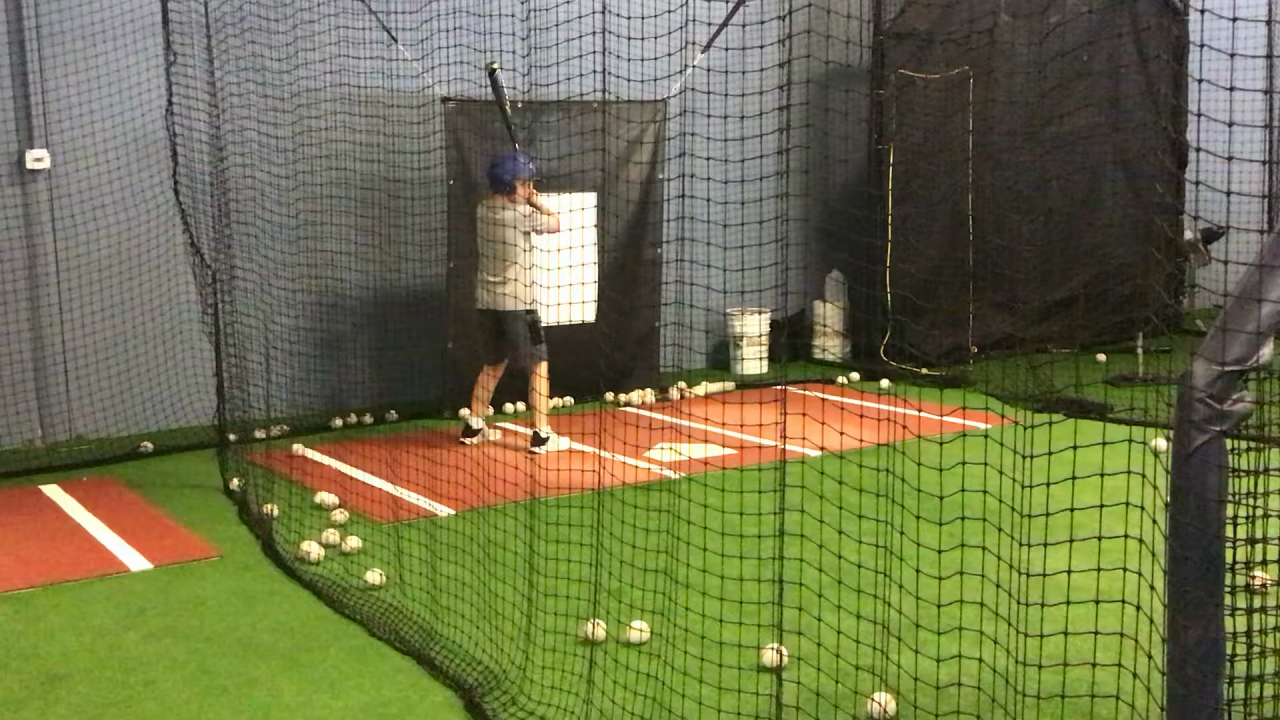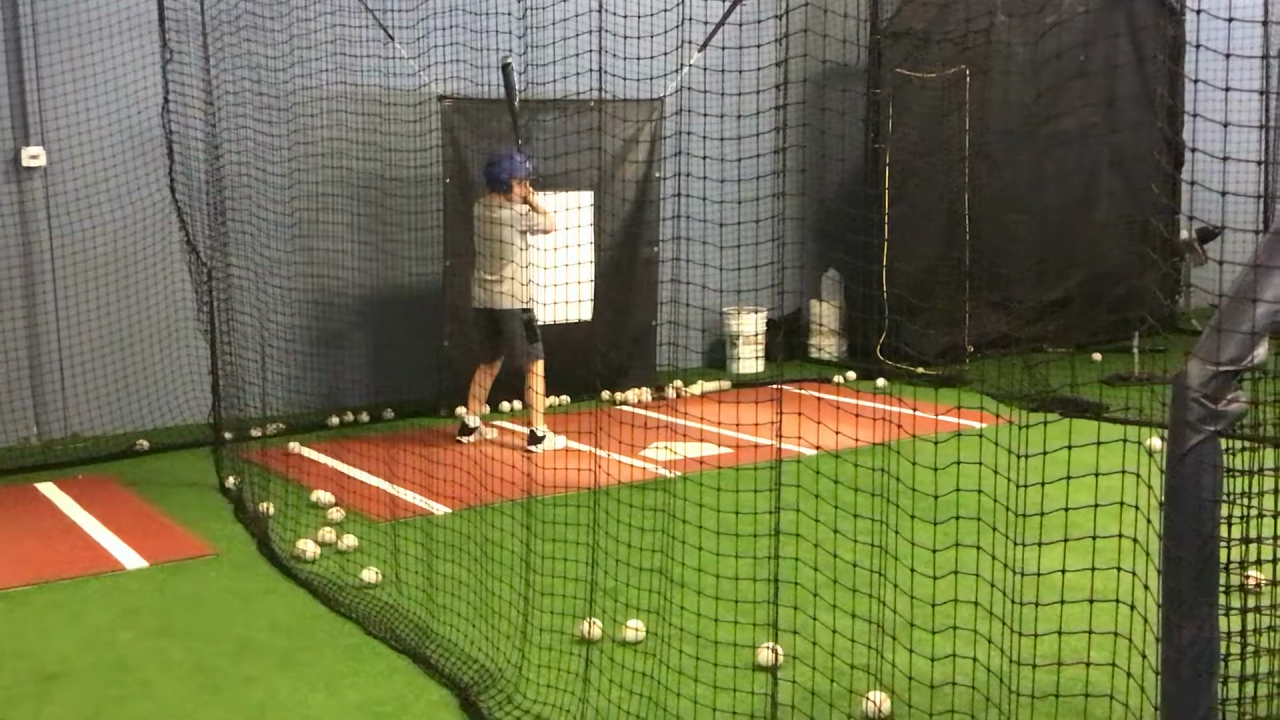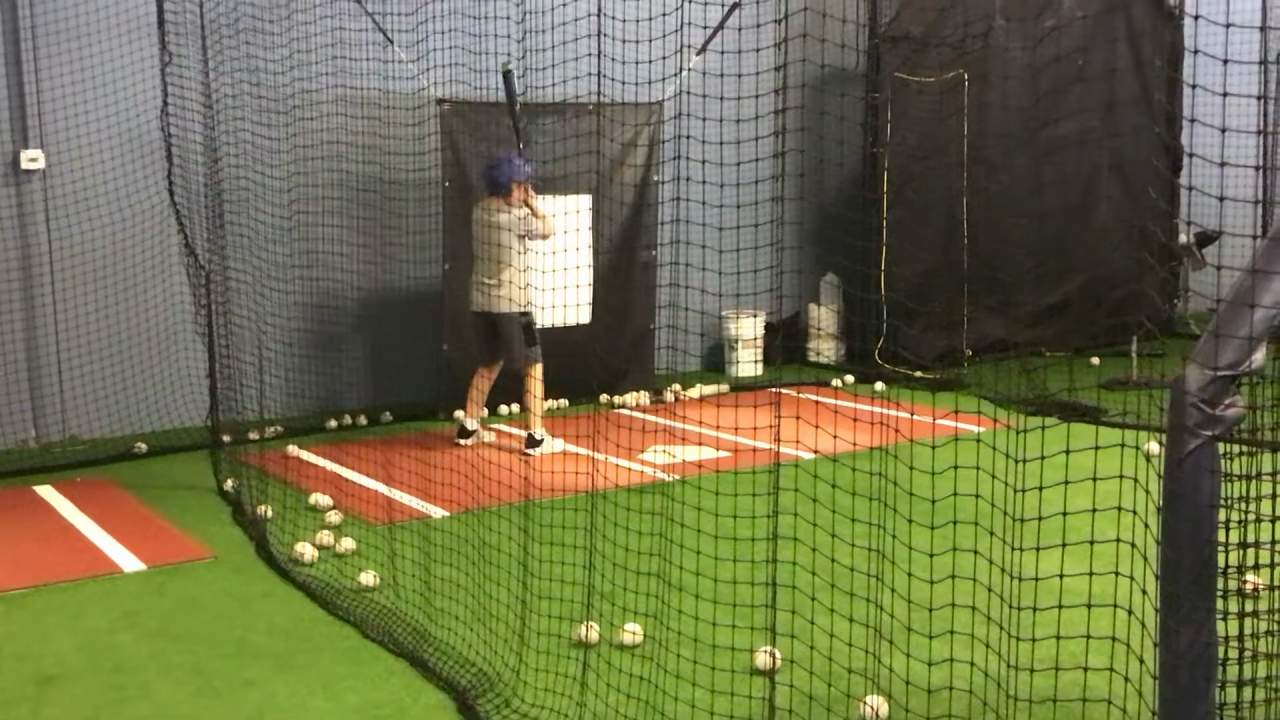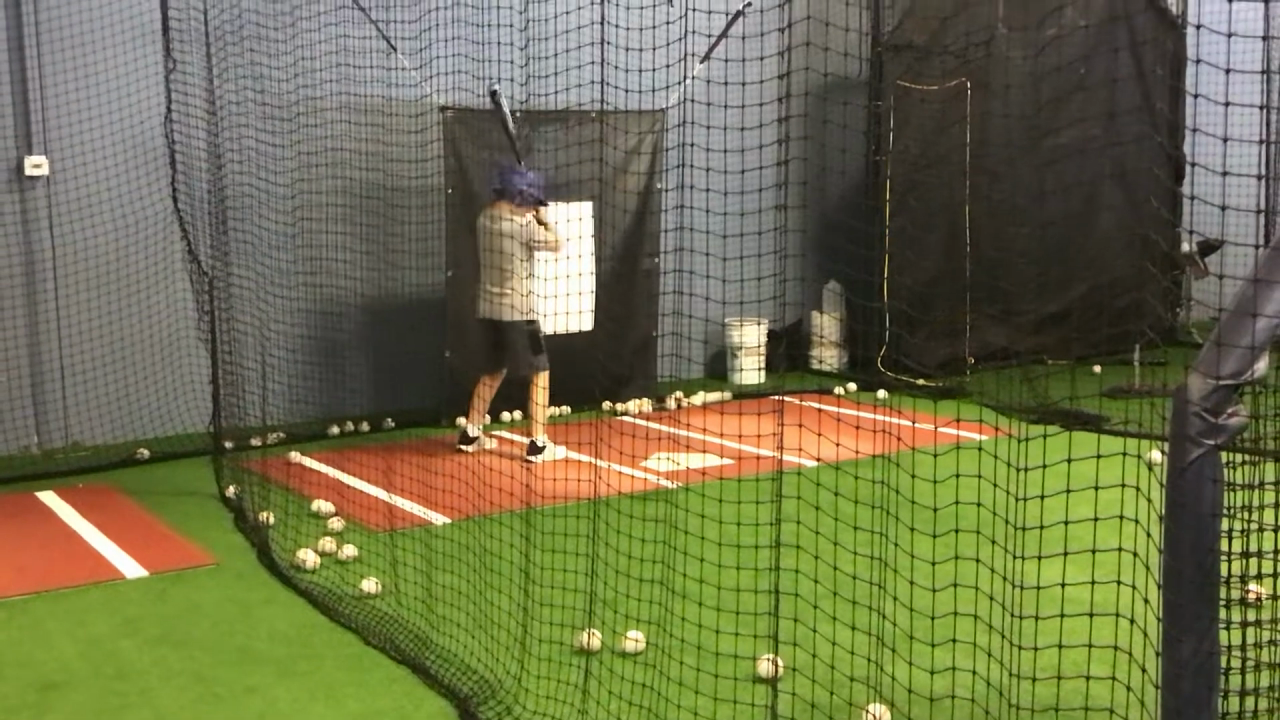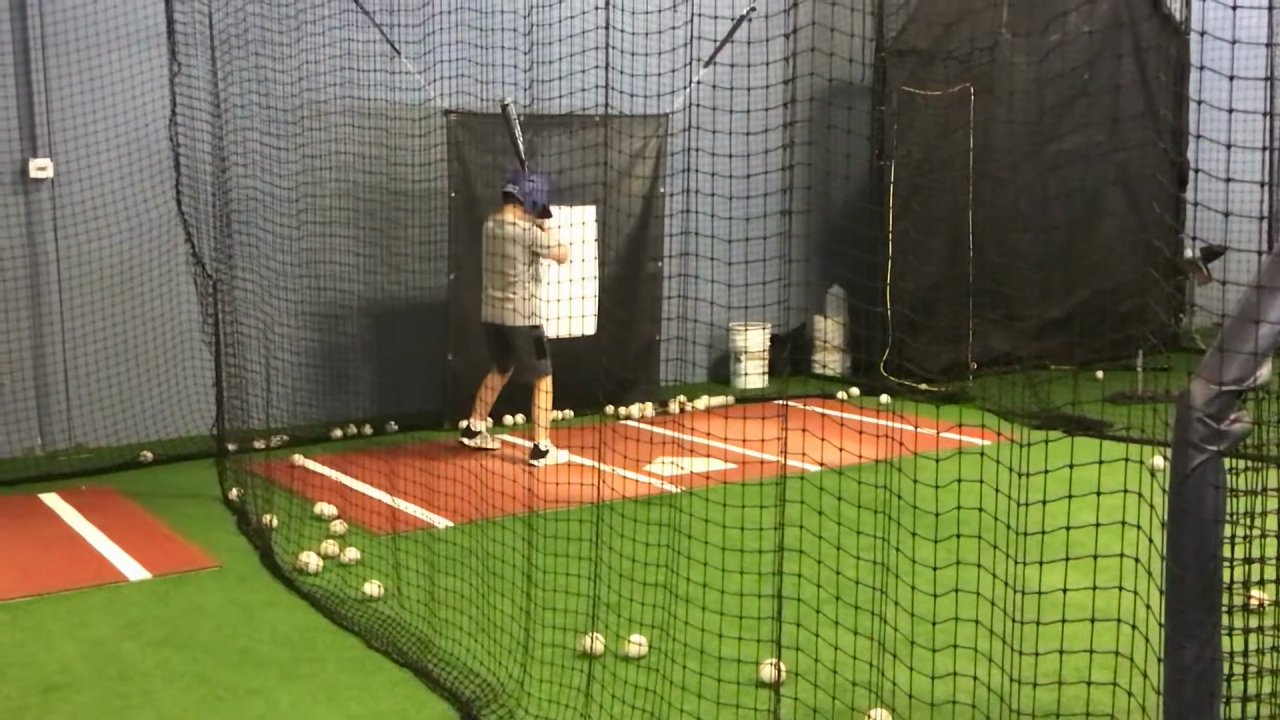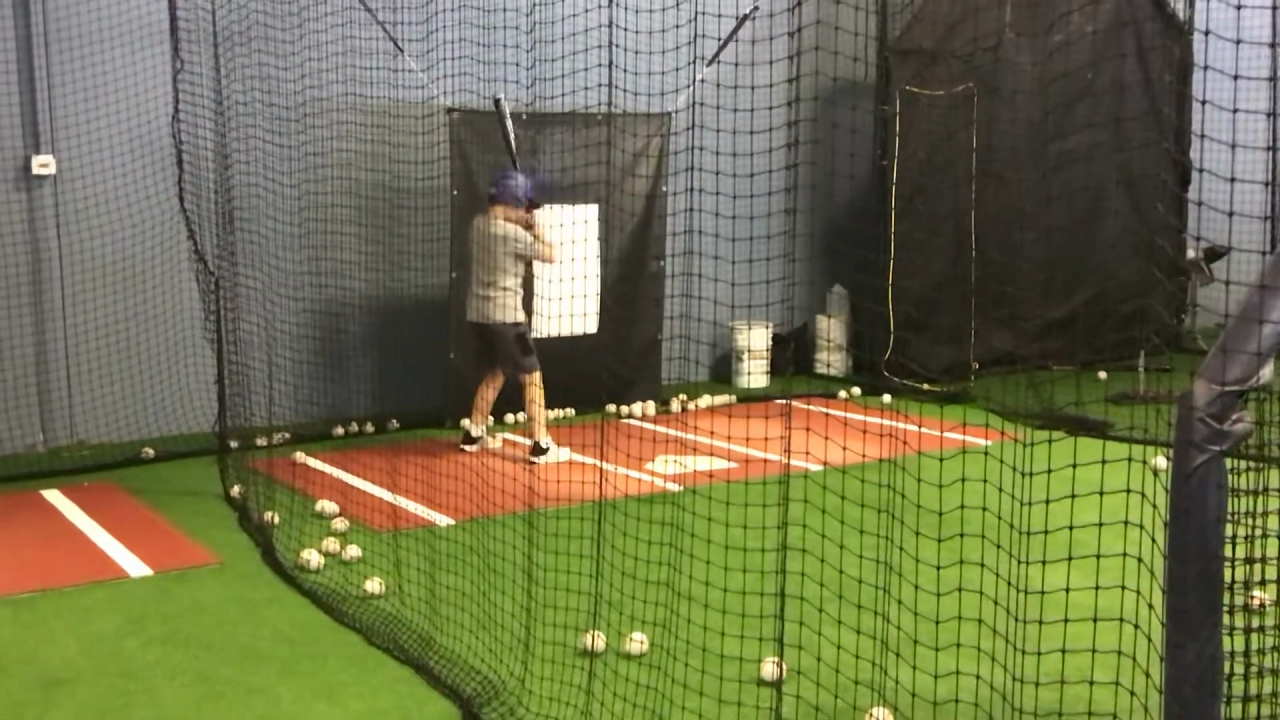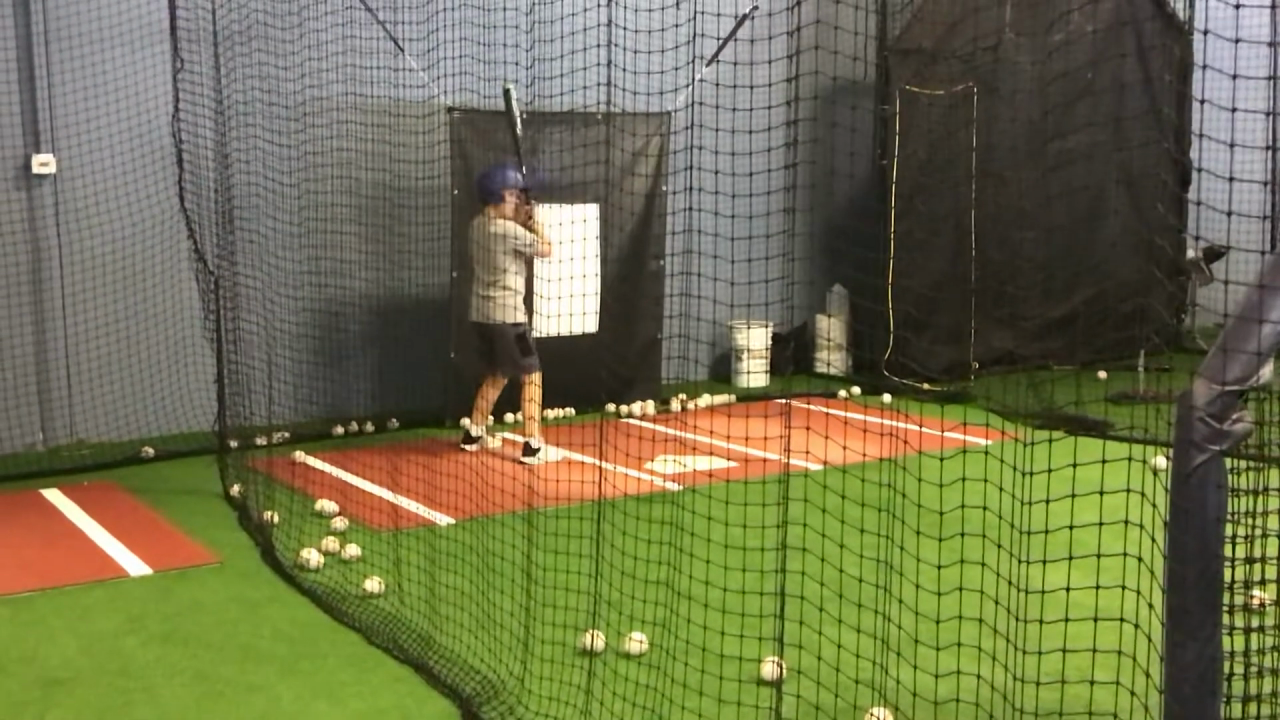
dt=0.3s
person 1, frame 1
left shoulder: (483, 210)
right shoulder: (521, 214)
right elbow: (555, 224)
left wrist: (527, 199)
right wrist: (535, 201)
left hip: (487, 302)
right hip: (516, 303)
left knee: (494, 363)
right knee: (539, 365)
left ankle: (473, 426)
right ankle: (541, 435)
person 1, frame 2
left shoulder: (479, 209)
right shoulder: (518, 213)
right elbow: (550, 224)
left wrist: (523, 199)
right wrist: (532, 200)
left hip: (483, 300)
right hip: (512, 301)
left knee: (490, 361)
right knee: (535, 364)
left ankle: (469, 424)
right ankle: (538, 433)
person 1, frame 3
left shoulder: (479, 212)
right shoulder: (517, 218)
right elbow: (547, 231)
left wrist: (523, 202)
right wrist: (532, 205)
left hip: (481, 304)
right hip: (511, 305)
left knee: (489, 365)
right knee: (534, 367)
left ankle: (468, 428)
right ankle: (536, 436)
person 1, frame 4
left shoulder: (484, 219)
right shoulder: (522, 226)
right elbow: (556, 244)
left wrist: (530, 216)
right wrist: (541, 217)
left hip: (487, 311)
right hip: (516, 312)
left knee: (493, 372)
right knee: (539, 374)
left ankle: (470, 433)
right ankle: (538, 444)
person 1, frame 5
left shoulder: (490, 225)
right shoulder: (526, 232)
right elbow: (562, 255)
right wrist: (544, 230)
left hip: (491, 314)
right hip: (521, 317)
left knee: (500, 370)
right knee: (543, 378)
left ankle: (473, 429)
right ankle: (542, 448)
person 1, frame 6
left shoulder: (478, 224)
right shoulder: (512, 233)
right elbow: (549, 256)
left wrist: (523, 226)
right wrist: (535, 229)
left hip: (478, 314)
right hip: (505, 315)
left knee: (494, 373)
right knee: (531, 376)
left ankle: (474, 434)
right ankle: (541, 445)
person 1, frame 7
left shoulder: (478, 225)
right shoulder: (509, 230)
right elbow: (545, 249)
left wrist: (522, 221)
right wrist: (534, 223)
left hip: (481, 314)
right hip: (507, 315)
left knee: (496, 375)
right knee: (531, 375)
left ankle: (474, 434)
right ankle: (533, 445)
